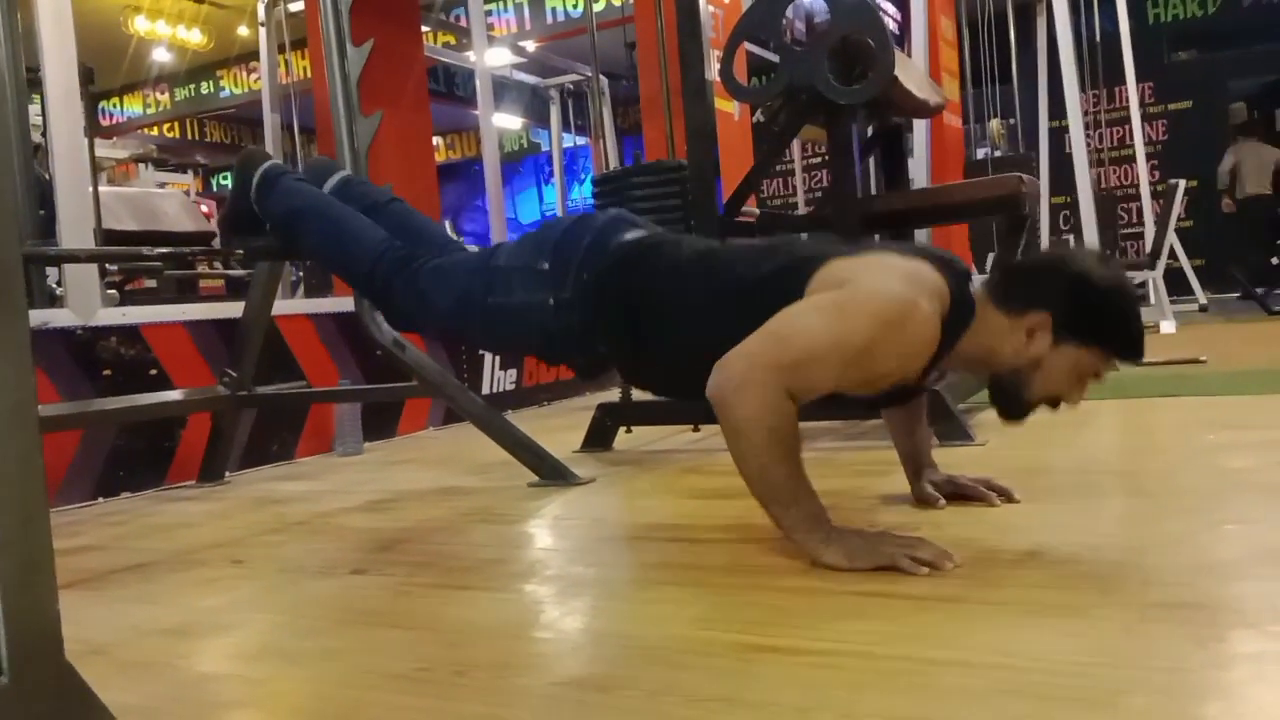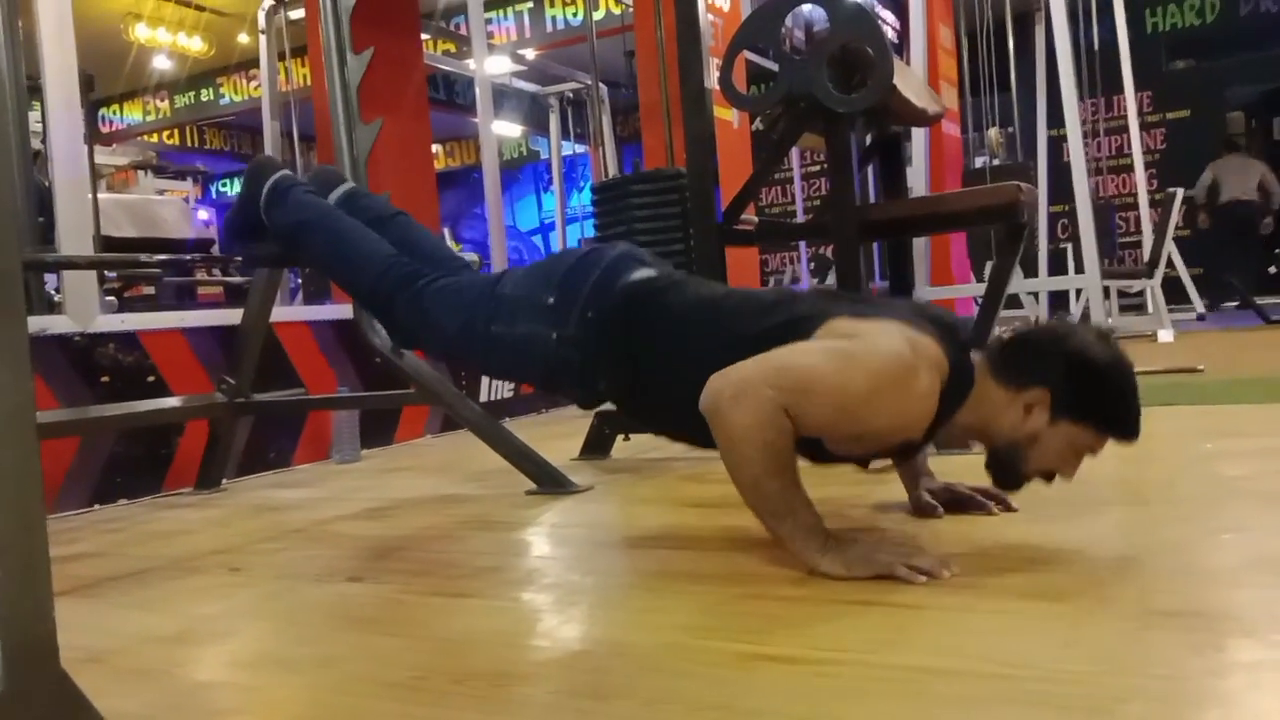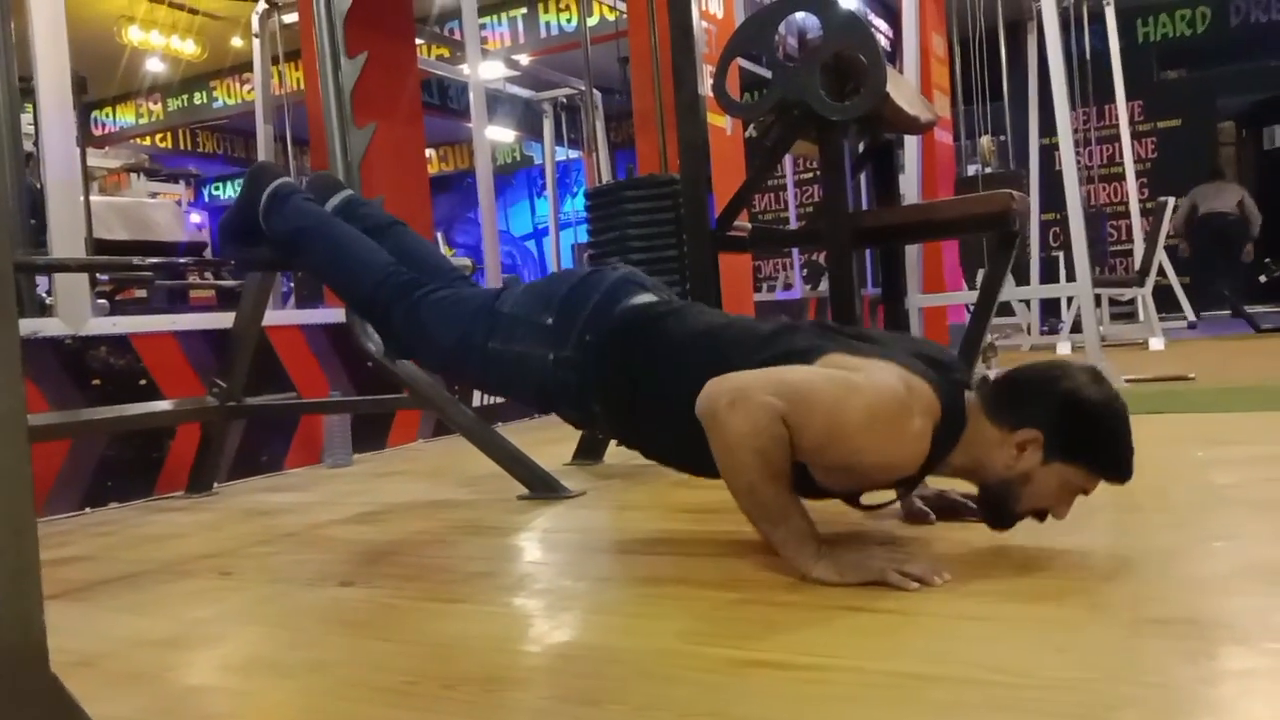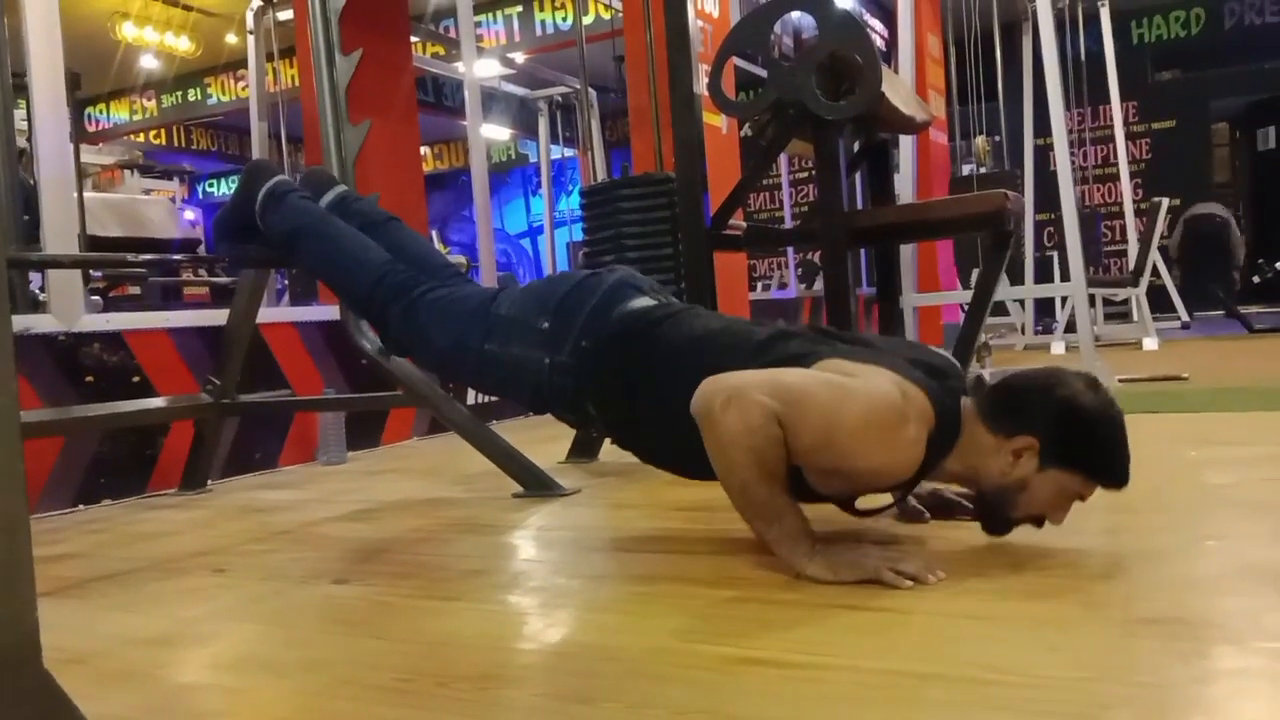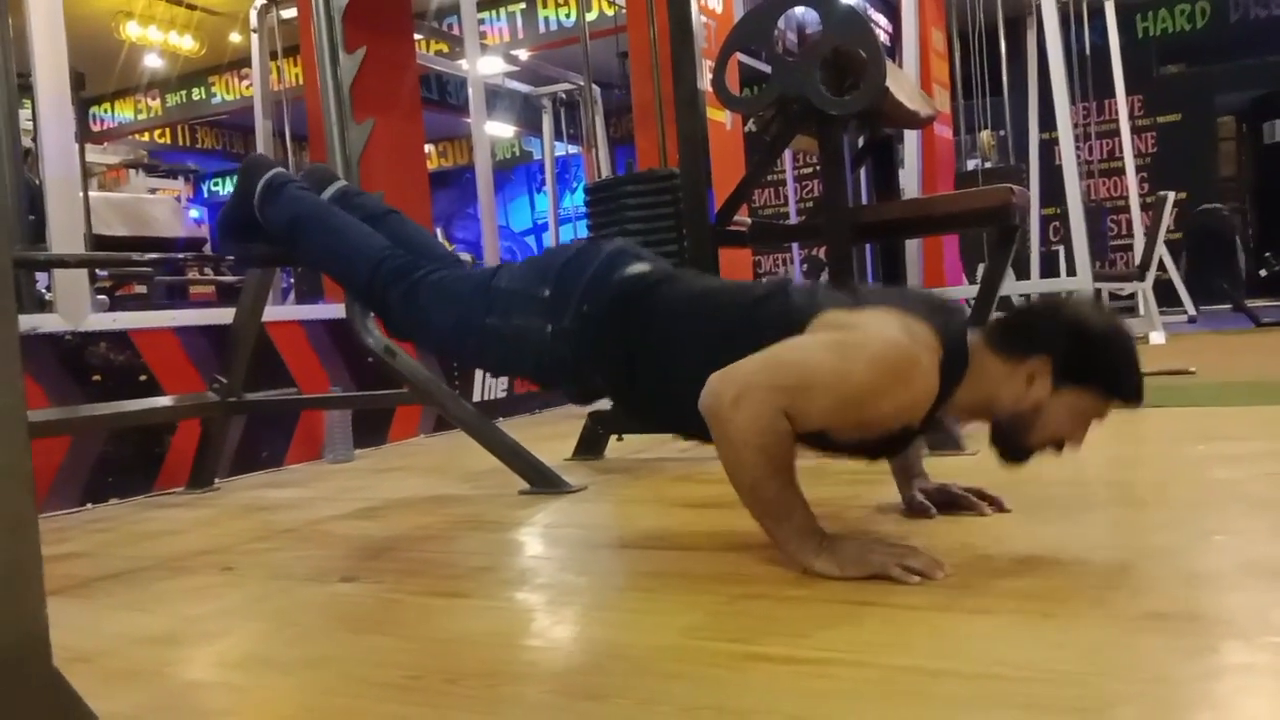
dt=0.2s
person 1, frame 1
left shoulder: (953, 304)
right shoulder: (906, 317)
right elbow: (741, 382)
left wrist: (922, 471)
right wrist: (820, 537)
left hip: (640, 269)
right hip: (592, 285)
left knee: (443, 270)
right knee: (413, 285)
left ankle: (332, 185)
right ankle: (271, 189)
person 1, frame 2
left shoulder: (952, 356)
right shoulder: (906, 386)
right elbow: (734, 396)
left wrist: (917, 479)
right wrist: (817, 545)
left hip: (643, 300)
right hip: (595, 321)
left knee: (446, 287)
right knee: (418, 303)
left ankle: (335, 195)
right ankle: (277, 197)
person 1, frame 3
left shoulder: (949, 382)
right shoulder: (899, 425)
right elbow: (732, 402)
left wrist: (915, 492)
right wrist: (812, 553)
left hip: (638, 319)
right hip: (590, 343)
left knee: (452, 298)
right knee: (413, 312)
left ankle: (333, 202)
right ankle: (275, 203)
person 1, frame 4
left shoulder: (941, 393)
right shoulder: (894, 424)
right elbow: (725, 403)
left wrist: (904, 489)
right wrist: (805, 550)
left hip: (636, 321)
right hip: (588, 348)
left knee: (440, 291)
right knee: (408, 309)
left ankle: (330, 198)
right ankle: (271, 200)
person 1, frame 5
left shoulder: (949, 346)
right shoulder: (905, 358)
right elbow: (734, 398)
left wrist: (910, 480)
right wrist: (812, 546)
left hip: (637, 300)
right hip: (592, 315)
left knee: (442, 277)
right knee: (409, 292)
left ankle: (330, 193)
right ankle: (270, 196)
